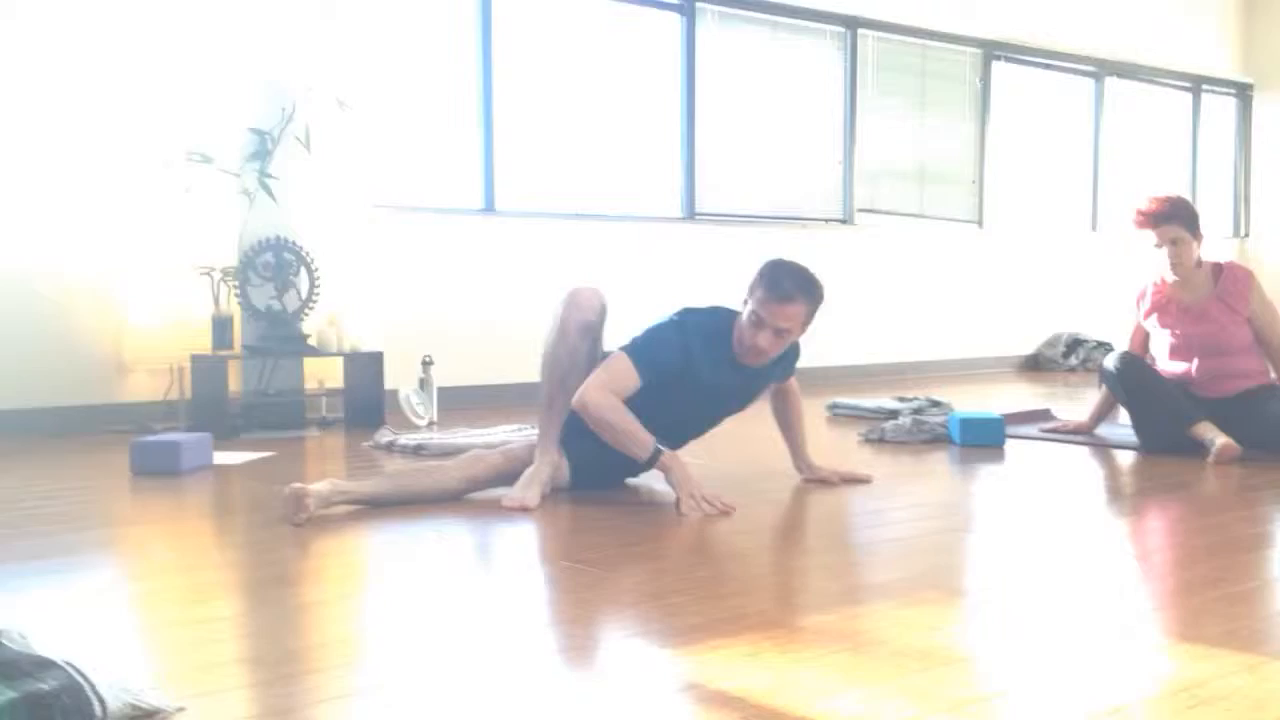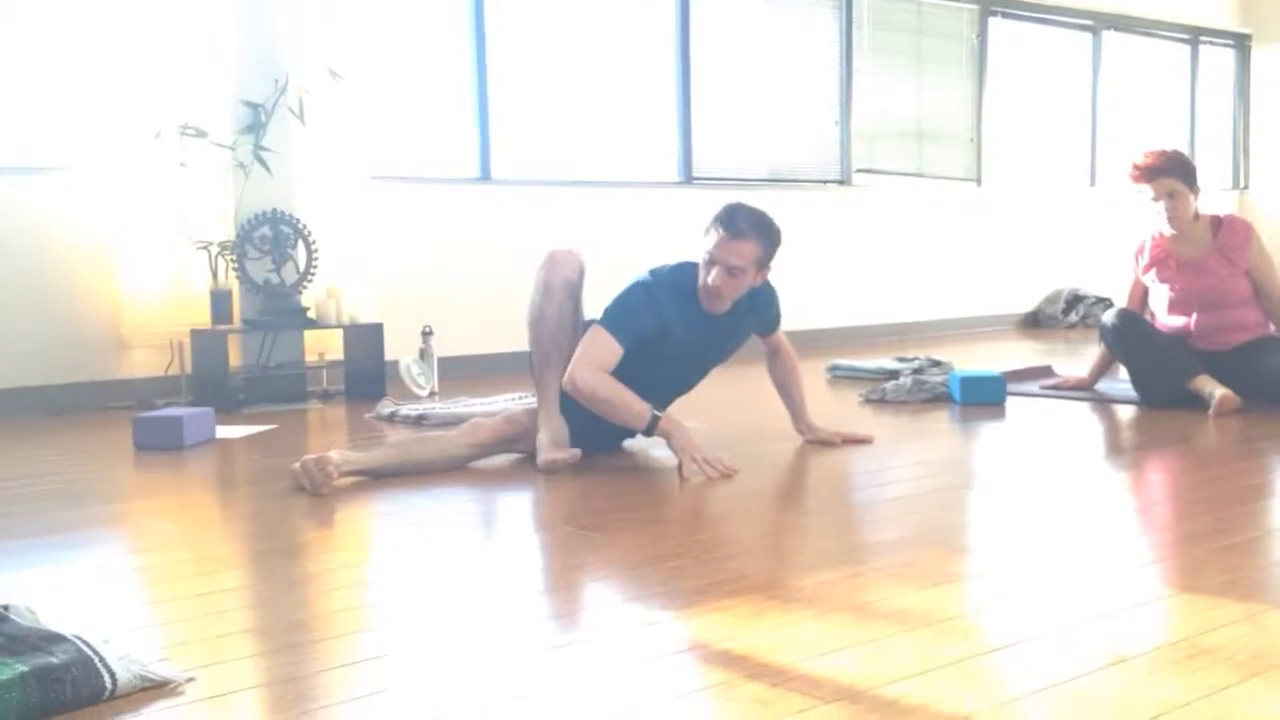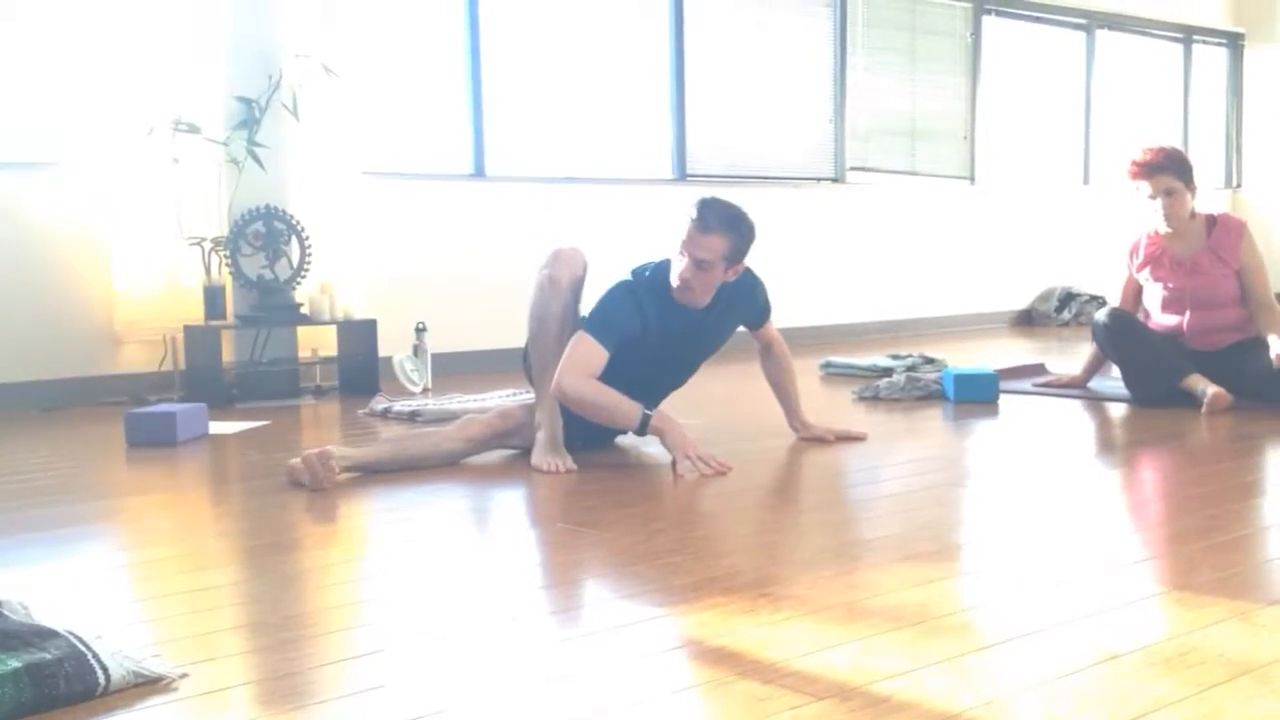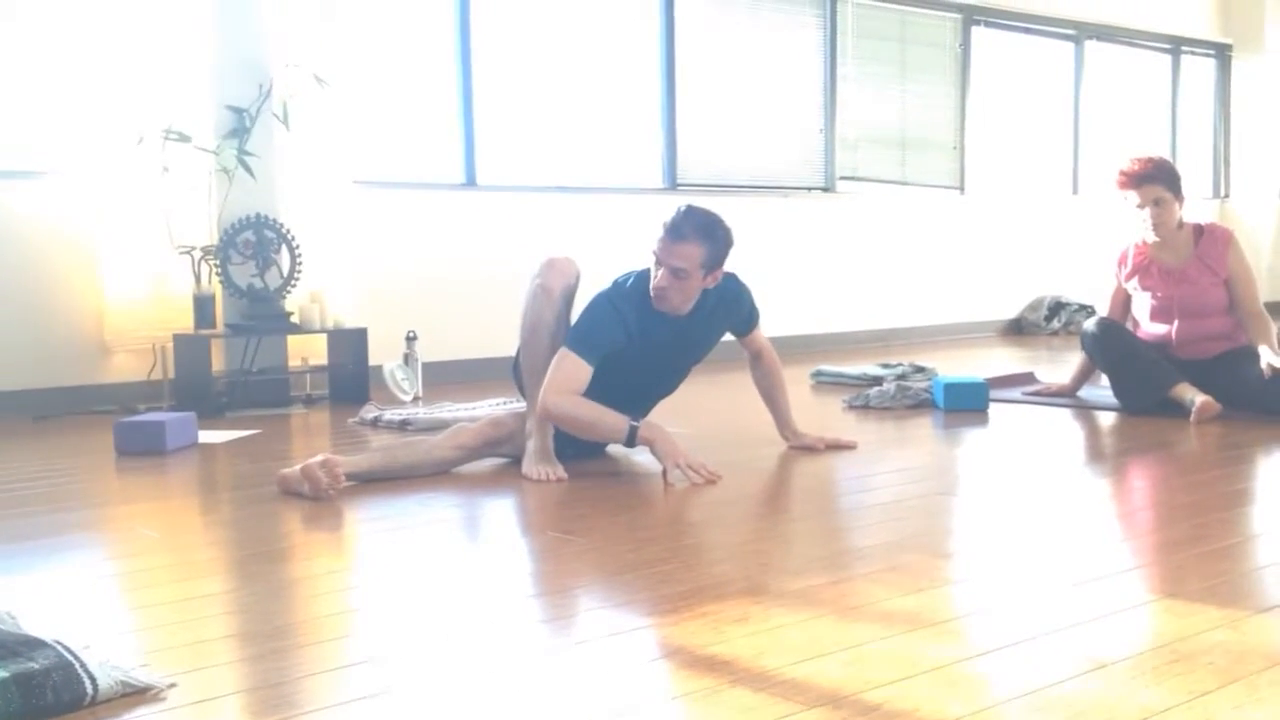
dt=0.7s
person 1, frame 1
left shoulder: (780, 351)
right shoulder: (687, 333)
left elbow: (785, 392)
right elbow: (590, 399)
left wrist: (805, 464)
right wrist: (671, 463)
left hip: (619, 463)
right hip: (589, 428)
left knee: (493, 468)
left ankle: (338, 493)
person 1, frame 2
left shoulder: (758, 300)
right shoulder: (654, 292)
left elbow: (779, 350)
right elbow: (582, 377)
left wrist: (805, 425)
right wrist: (671, 428)
left hip: (612, 425)
right hip: (577, 394)
left knee: (494, 435)
left ankle: (347, 461)
right ankle: (547, 425)
person 1, frame 3
left shoulder: (743, 291)
right shoulder: (634, 295)
left elbow: (772, 345)
right elbow: (571, 383)
left wrist: (800, 423)
right wrist: (663, 425)
left hip: (608, 420)
right hip: (566, 389)
left knee: (493, 429)
left ankle: (344, 459)
right ankle: (548, 427)
person 1, frame 4
left shoulder: (729, 296)
right shoulder: (615, 305)
left elbow: (761, 353)
right elbow: (556, 401)
left wrist: (790, 431)
right wrist: (651, 434)
left hip: (604, 423)
right hip: (559, 399)
left knee: (485, 437)
person 2, frame 1
left shoulder: (1239, 281)
right shoulder: (1149, 298)
right elbow: (1125, 372)
right wrist: (1090, 422)
left hip: (1246, 403)
right hip: (1179, 407)
right knee: (1116, 362)
right ankle: (1211, 436)
person 2, frame 2
left shoulder: (1237, 234)
right shoulder: (1147, 253)
right elbow: (1122, 328)
right wrist: (1091, 378)
left hip: (1246, 355)
right hip: (1177, 361)
right knee: (1114, 320)
right ankle: (1209, 389)
person 2, frame 3
left shoulder: (1231, 233)
right shoulder: (1141, 251)
right elbow: (1115, 328)
right wrist: (1083, 376)
left hip: (1235, 354)
right hip: (1169, 359)
right knee: (1106, 320)
right ankle: (1202, 388)
person 2, frame 4
left shoulder: (1219, 242)
right shoulder: (1130, 260)
left elbow: (1252, 312)
right elbow: (1105, 335)
right wrist: (1073, 384)
left hip: (1222, 363)
right hip: (1157, 368)
right knee: (1095, 329)
right ankle: (1190, 396)
